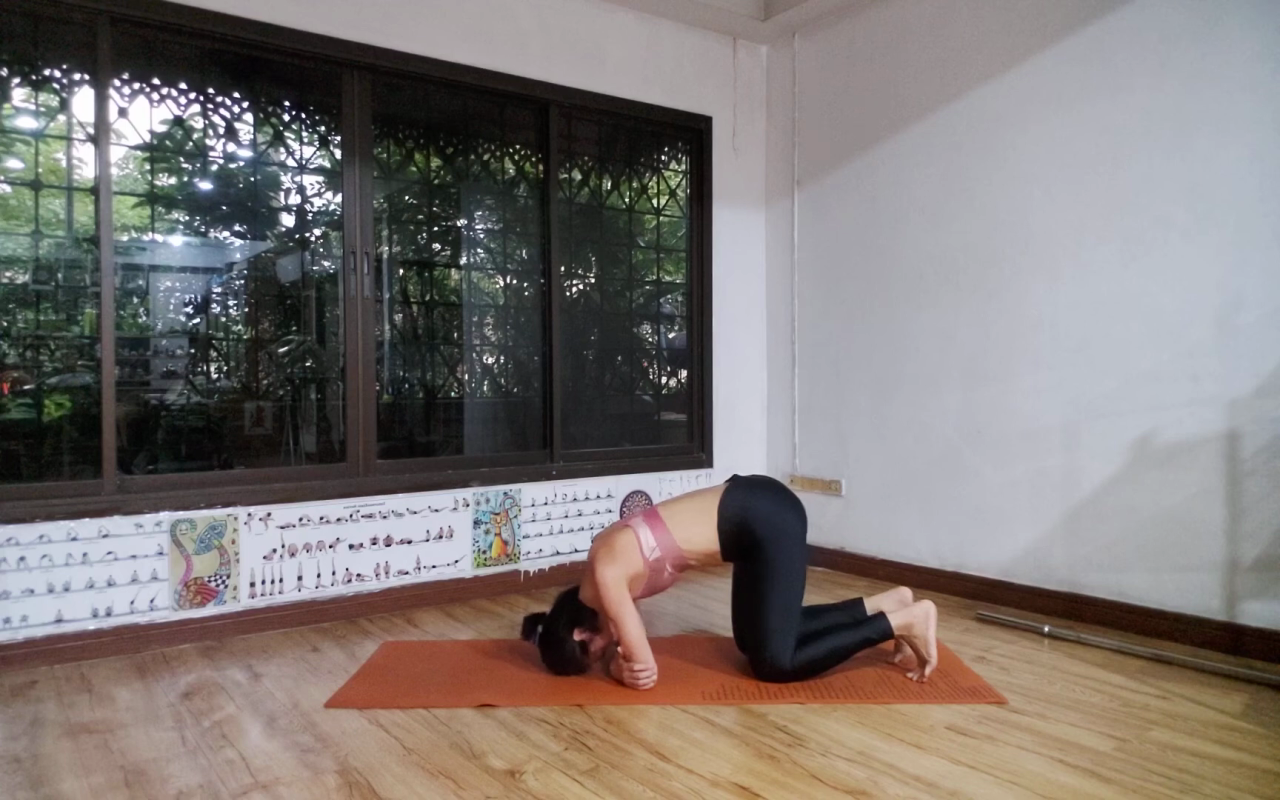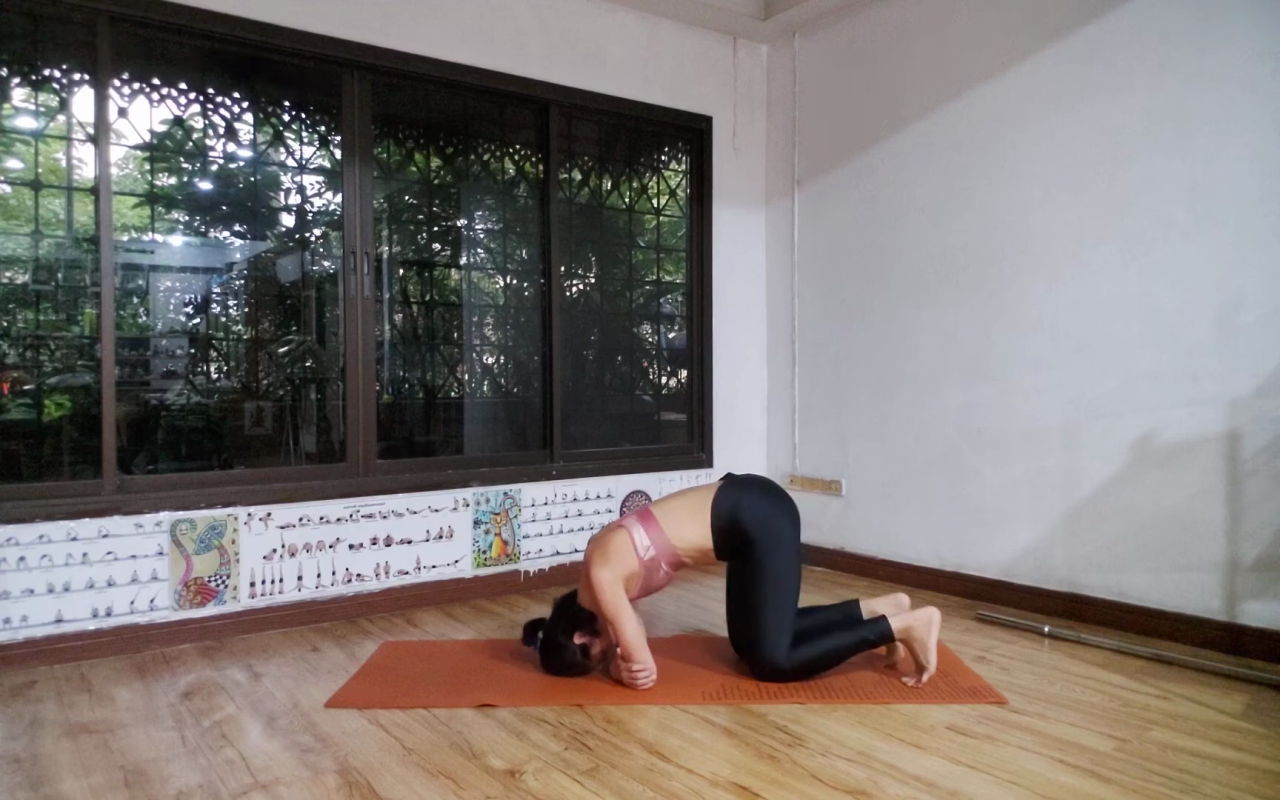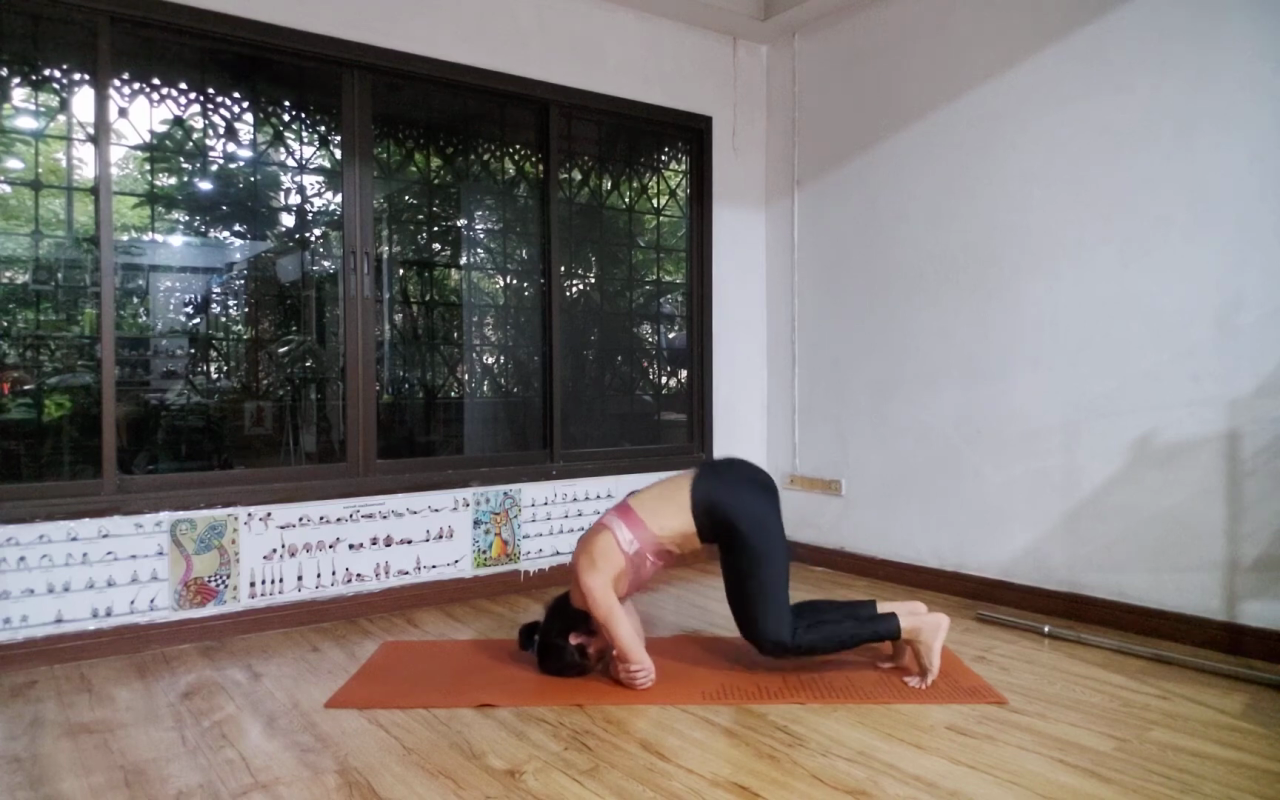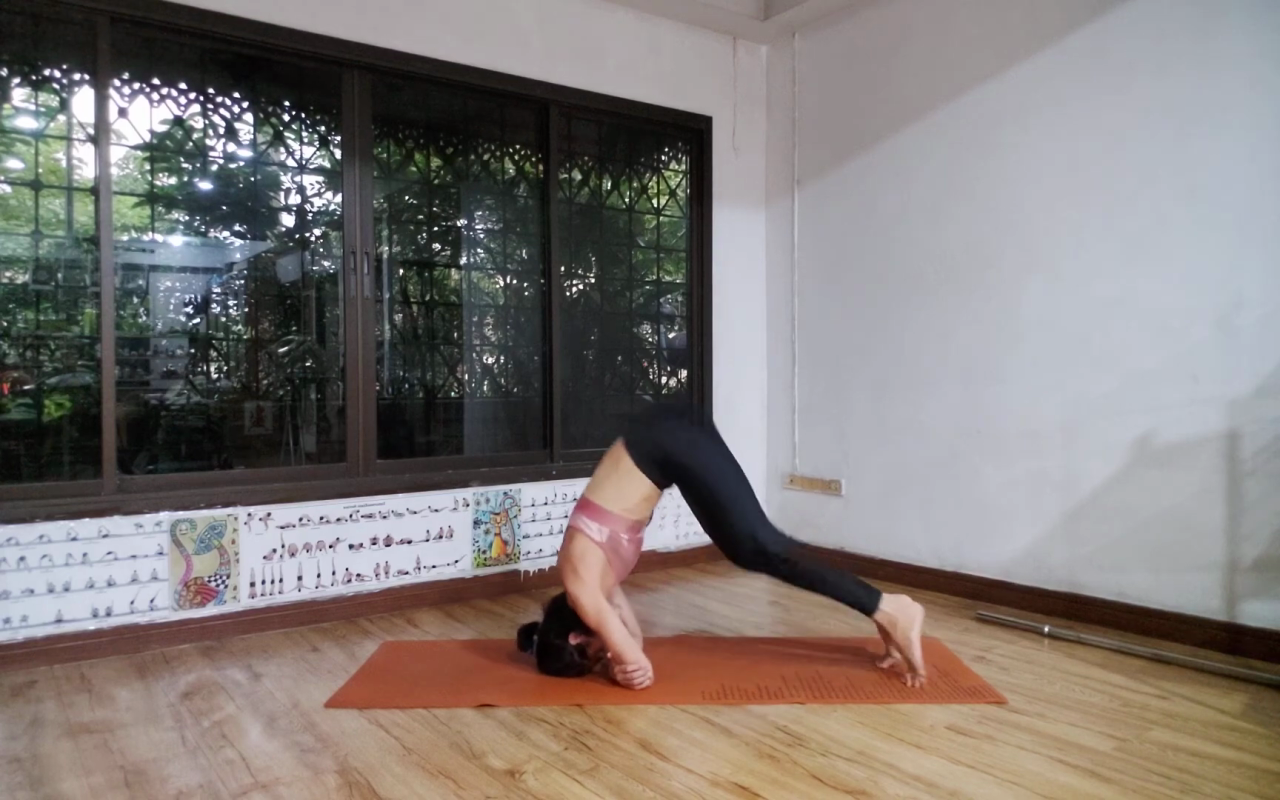
dt=0.3s
person 1, frame 1
left shoulder: (607, 573)
right shoulder: (608, 558)
left elbow: (644, 672)
right elbow: (634, 642)
left wrist: (620, 667)
right wrist: (621, 658)
left hip: (768, 521)
right hip: (758, 514)
left knee: (774, 663)
right knee: (757, 639)
left ankle: (903, 621)
right ankle: (885, 604)
person 1, frame 2
left shoulder: (602, 572)
right shoulder: (605, 562)
left elbow: (644, 670)
right elbow: (635, 642)
left wrist: (622, 665)
right wrist: (623, 660)
left hip: (760, 520)
right hip: (751, 513)
left knee: (771, 661)
right knee: (750, 642)
left ankle: (905, 625)
right ankle: (879, 609)
person 1, frame 3
left shoulder: (592, 577)
right shoulder: (597, 566)
left elbow: (641, 670)
right elbow: (634, 639)
left wrist: (622, 667)
right wrist: (623, 659)
left hip: (735, 503)
right hip: (734, 493)
left knee: (773, 638)
right knee: (765, 625)
left ankle: (912, 627)
right ankle: (893, 612)
person 1, frame 4
left shoulder: (581, 583)
right shoulder: (589, 576)
left elbow: (638, 670)
right elbow: (631, 639)
left wrist: (622, 664)
right wrist: (621, 659)
left hip: (670, 440)
right hip: (665, 438)
left knee: (756, 546)
right knee: (749, 549)
left ankle: (891, 613)
right ankle: (885, 613)
